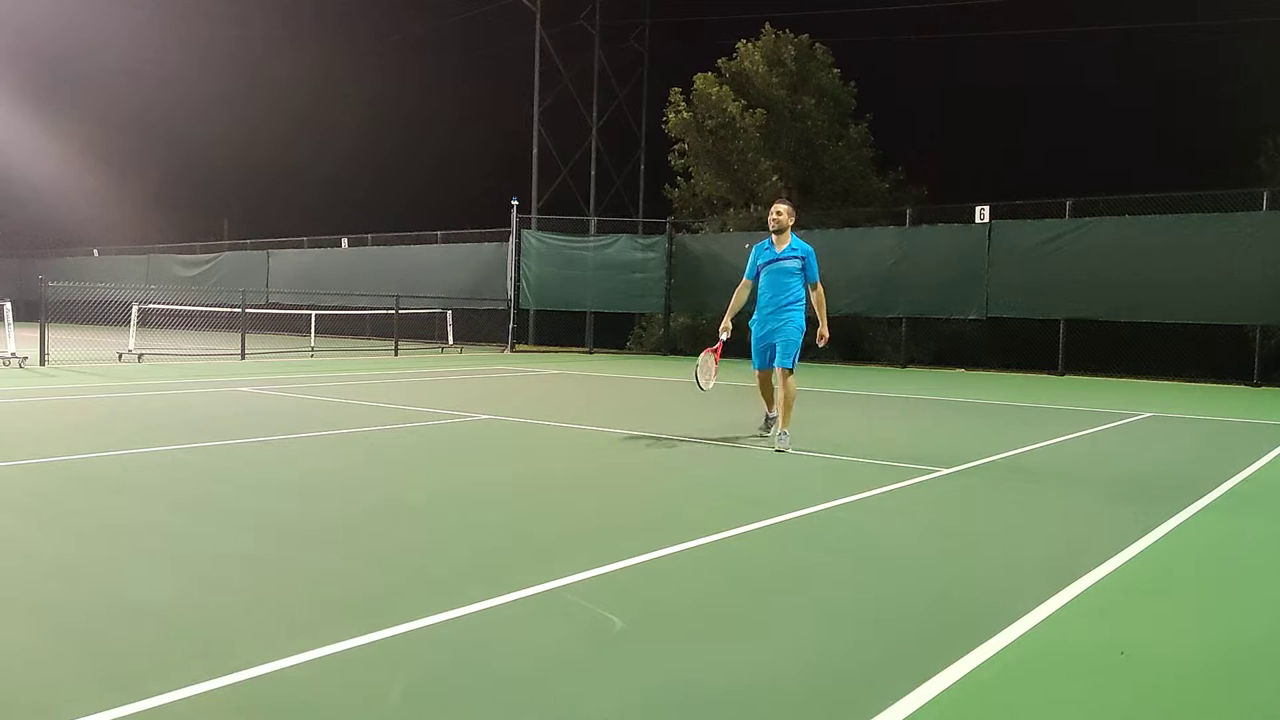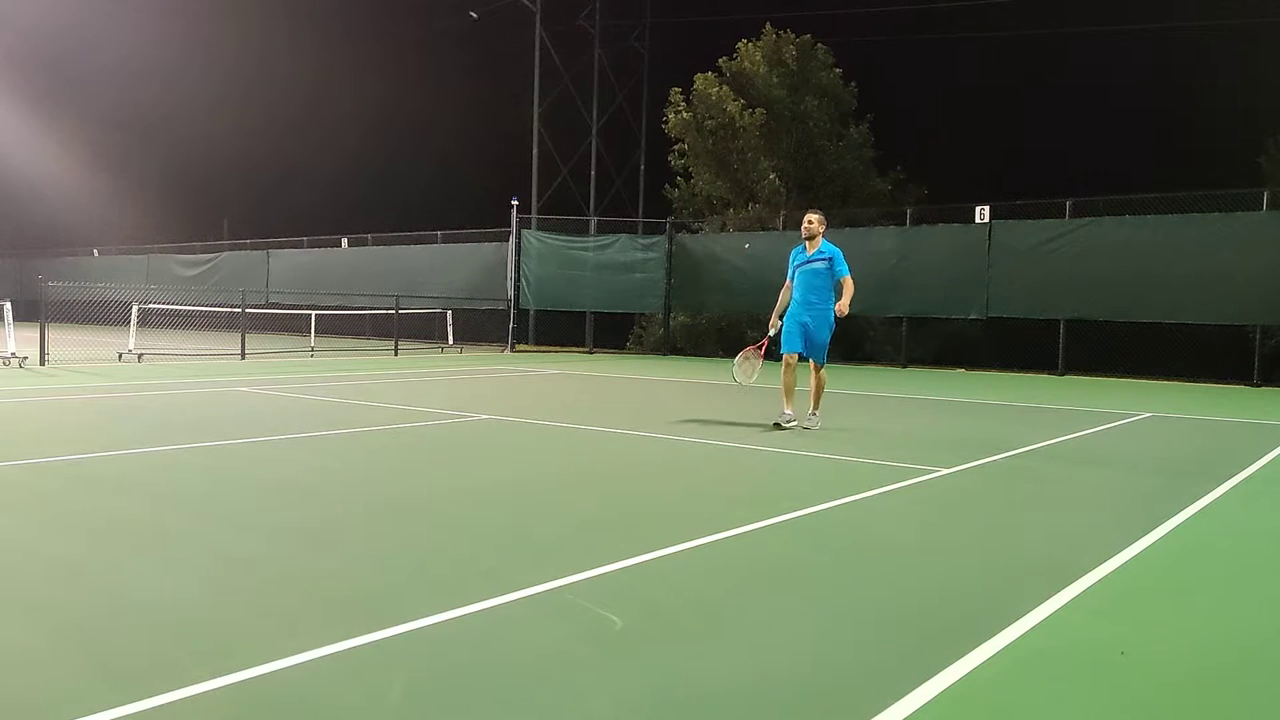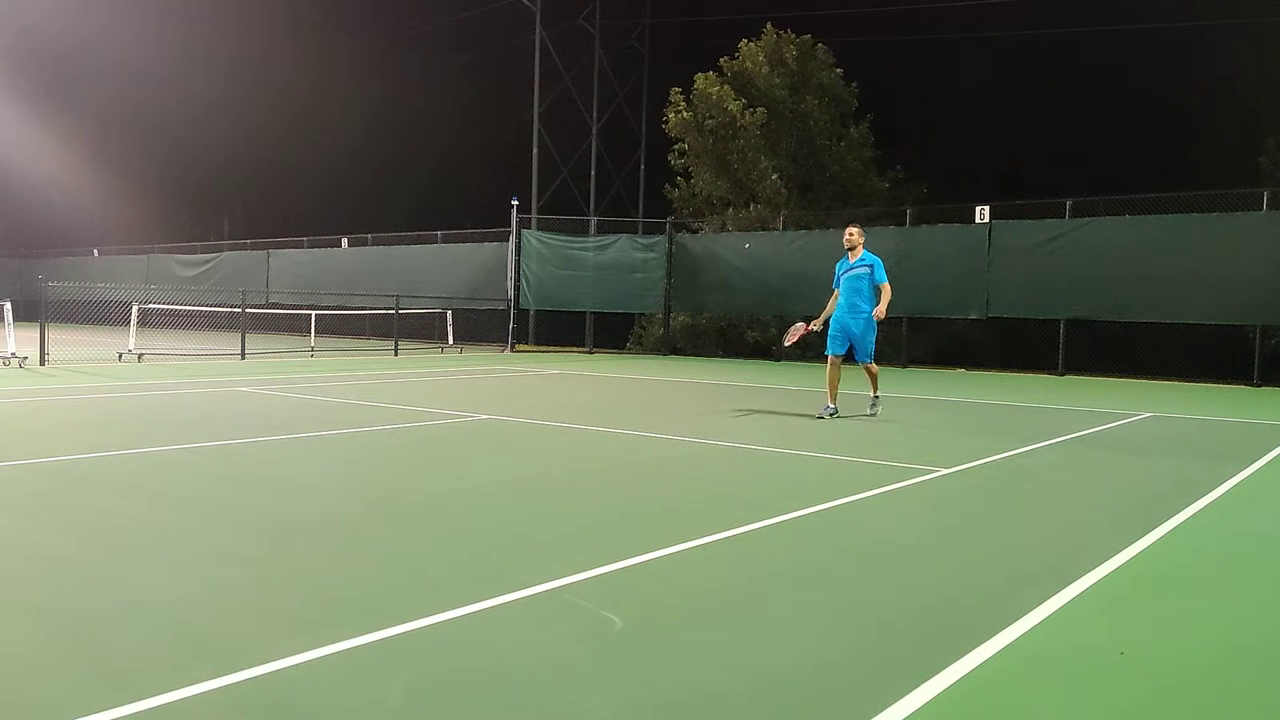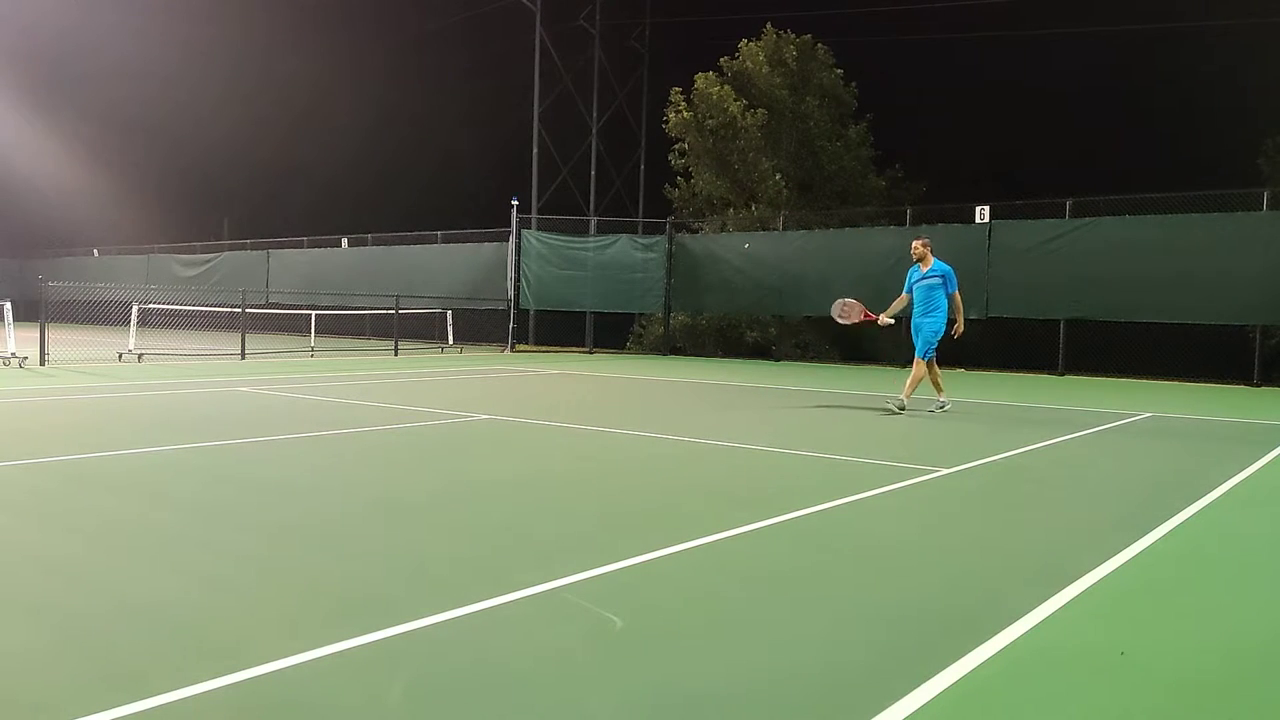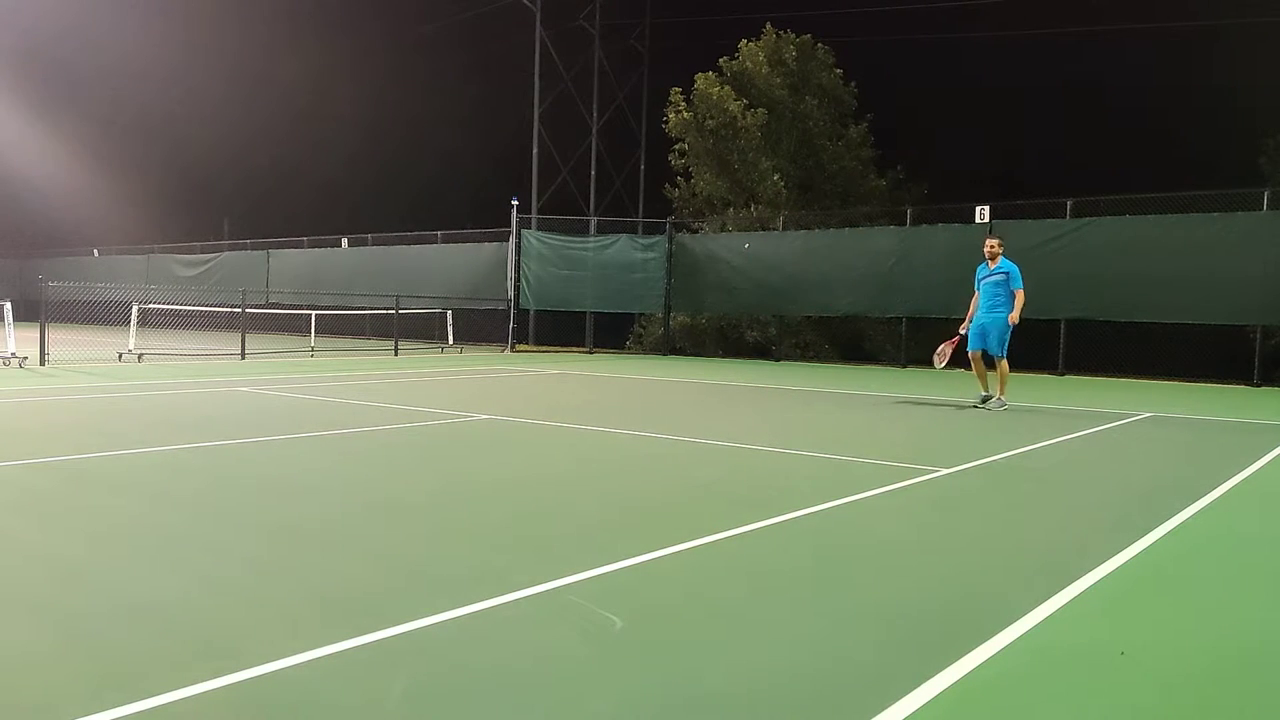
dt=0.7s
person 1, frame 1
left shoulder: (805, 251)
right shoulder: (758, 250)
left elbow: (815, 289)
right elbow: (745, 287)
left wrist: (823, 323)
right wrist: (727, 318)
left hip: (790, 321)
right hip: (761, 321)
left knee: (784, 372)
right knee: (763, 374)
left ankle: (783, 432)
right ankle: (771, 414)
person 1, frame 2
left shoulder: (833, 253)
right shoulder: (795, 254)
left elbow: (848, 283)
right elbow: (788, 287)
left wrist: (844, 301)
right wrist: (775, 315)
left hip: (821, 318)
right hip: (794, 316)
left knee: (817, 366)
right knee: (788, 360)
left ankle: (814, 412)
right ankle: (788, 413)
person 1, frame 3
left shoulder: (873, 261)
right shoulder: (841, 265)
left elbow: (886, 289)
left wrist: (882, 306)
right wrist: (821, 318)
left hip: (863, 320)
right hip: (840, 319)
left knee: (866, 363)
right knee: (833, 360)
left ankle: (875, 394)
right ankle: (831, 405)
person 1, frame 4
left shoulder: (945, 270)
right shoulder: (912, 272)
left elbow: (955, 297)
right elbow: (904, 298)
left wrist: (960, 321)
right wrist: (886, 314)
left hip: (934, 322)
right hip: (917, 321)
left knee: (919, 360)
right knee: (929, 362)
left ankle: (903, 400)
right ankle: (942, 398)
person 1, frame 5
left shoulder: (1010, 268)
right shoulder: (980, 269)
left elbow: (1019, 293)
left wrist: (1016, 312)
right wrist: (967, 319)
left hip: (1000, 319)
right hip: (980, 318)
left knee: (999, 358)
right knee: (974, 355)
left ankle: (1000, 398)
right ankle: (986, 393)
